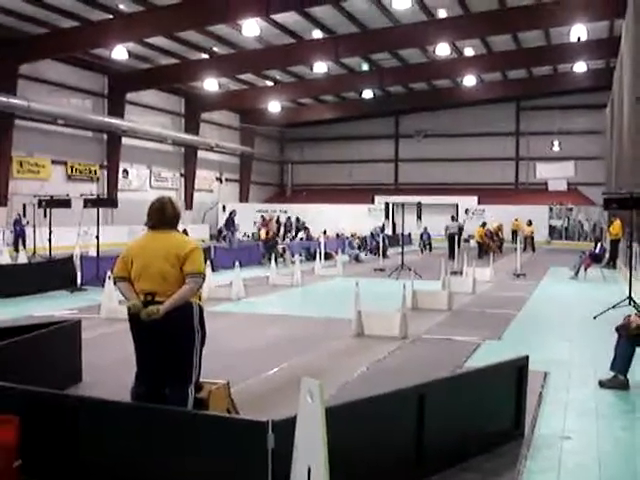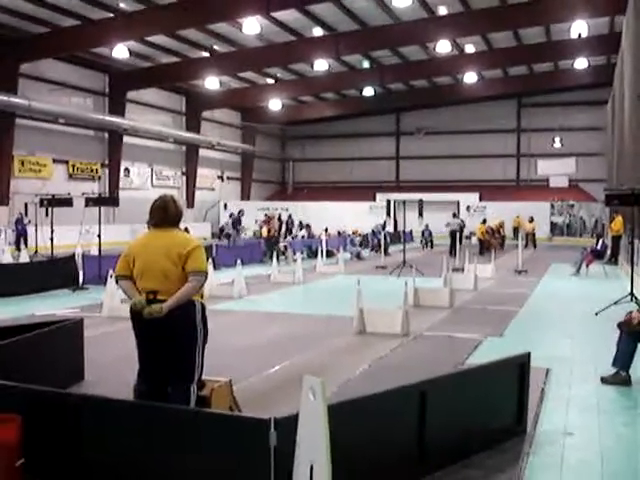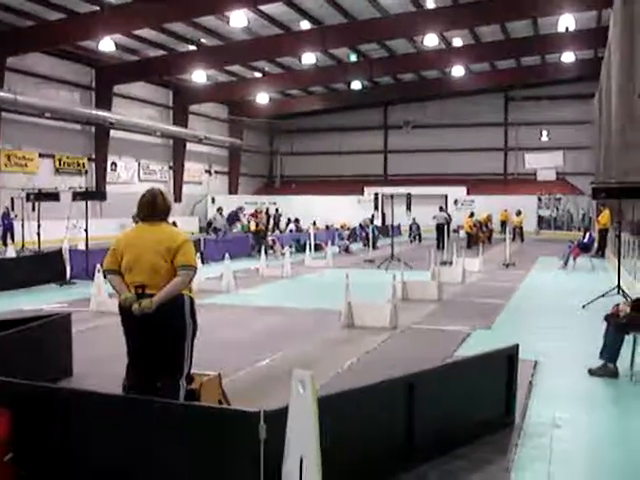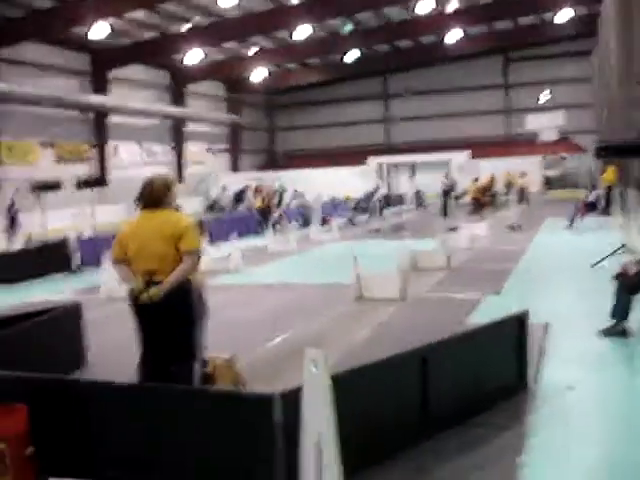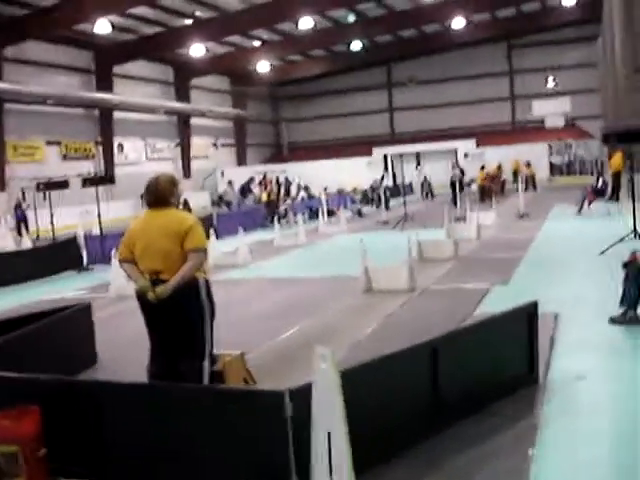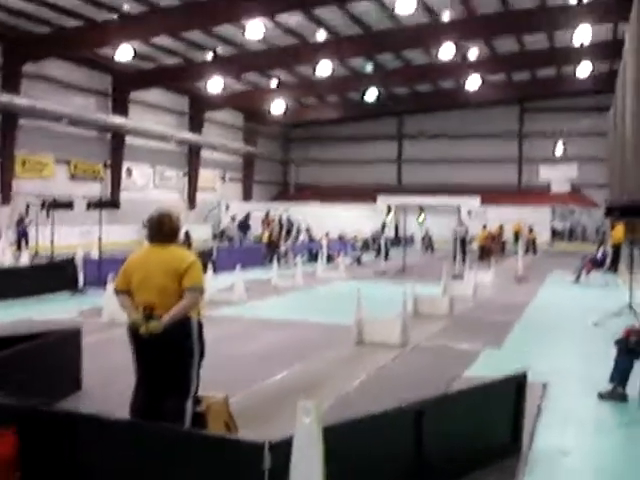
dt=0.4s
person 1, frame 1
left shoulder: (134, 246)
right shoulder: (187, 245)
left elbow: (120, 278)
right elbow: (194, 283)
left wrist: (134, 301)
right wrist: (165, 307)
left hip: (142, 317)
right hip: (179, 315)
left knee: (146, 375)
right knee: (181, 378)
person 1, frame 2
left shoulder: (136, 244)
right shoulder: (189, 244)
left elbow: (122, 276)
right elbow: (196, 281)
left wrist: (137, 299)
right wrist: (168, 305)
left hip: (144, 315)
right hip: (181, 313)
left knee: (148, 372)
right knee: (184, 376)
person 1, frame 3
left shoulder: (124, 238)
right shoulder: (177, 237)
left elbow: (110, 270)
right elbow: (185, 275)
left wrist: (125, 294)
right wrist: (157, 300)
left hip: (133, 308)
right hip: (170, 307)
left knee: (138, 365)
right knee: (174, 369)
person 1, frame 4
left shoulder: (129, 227)
right shoulder: (181, 222)
left elbow: (119, 260)
right elbow: (191, 260)
left wrist: (135, 283)
right wrist: (166, 286)
left hip: (144, 296)
right hip: (177, 293)
left knee: (152, 350)
right knee: (185, 352)
person 1, frame 5
left shoulder: (135, 226)
right shoulder: (186, 221)
left elbow: (125, 260)
right elbow: (197, 258)
left wrist: (141, 282)
right wrist: (171, 285)
left hip: (150, 294)
right hip: (186, 291)
left knee: (161, 350)
right knee: (195, 350)
person 1, frame 6
left shoulder: (134, 258)
right shoulder: (186, 259)
left elbow: (121, 291)
right elbow: (192, 297)
left wrist: (135, 315)
right wrist: (164, 321)
left hip: (142, 329)
right hip: (179, 329)
left knee: (146, 384)
right knee: (180, 388)
